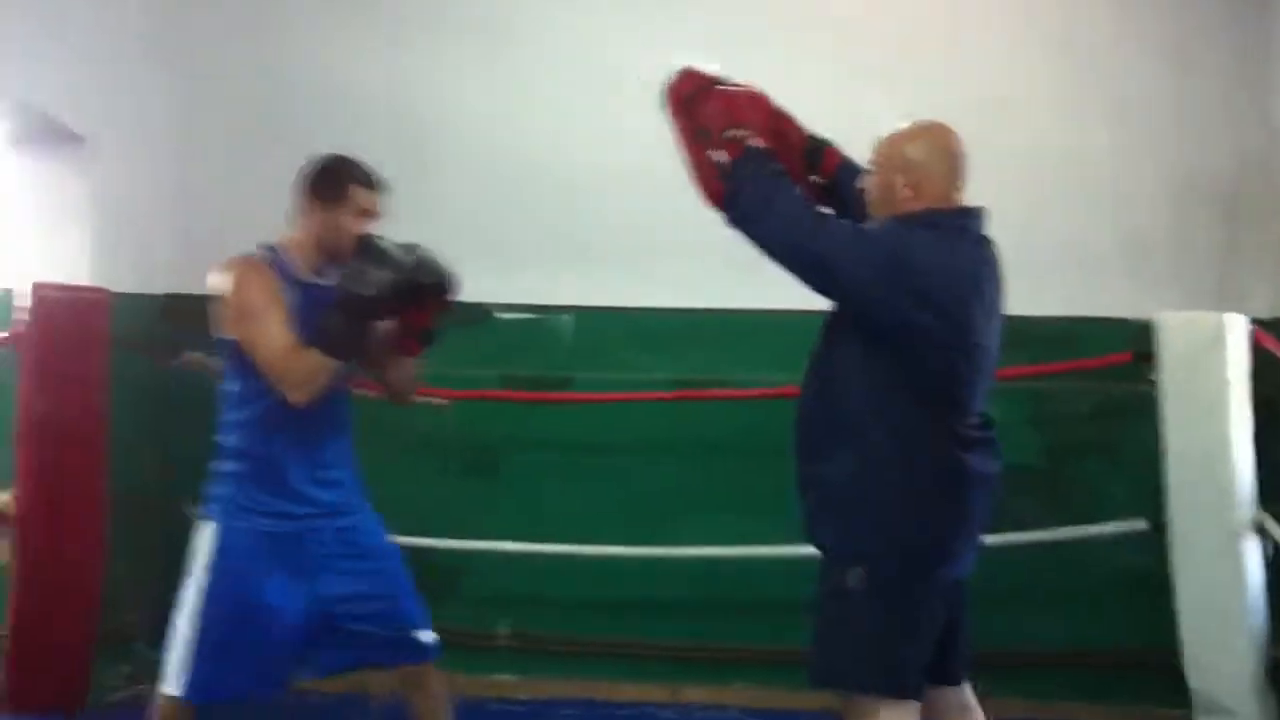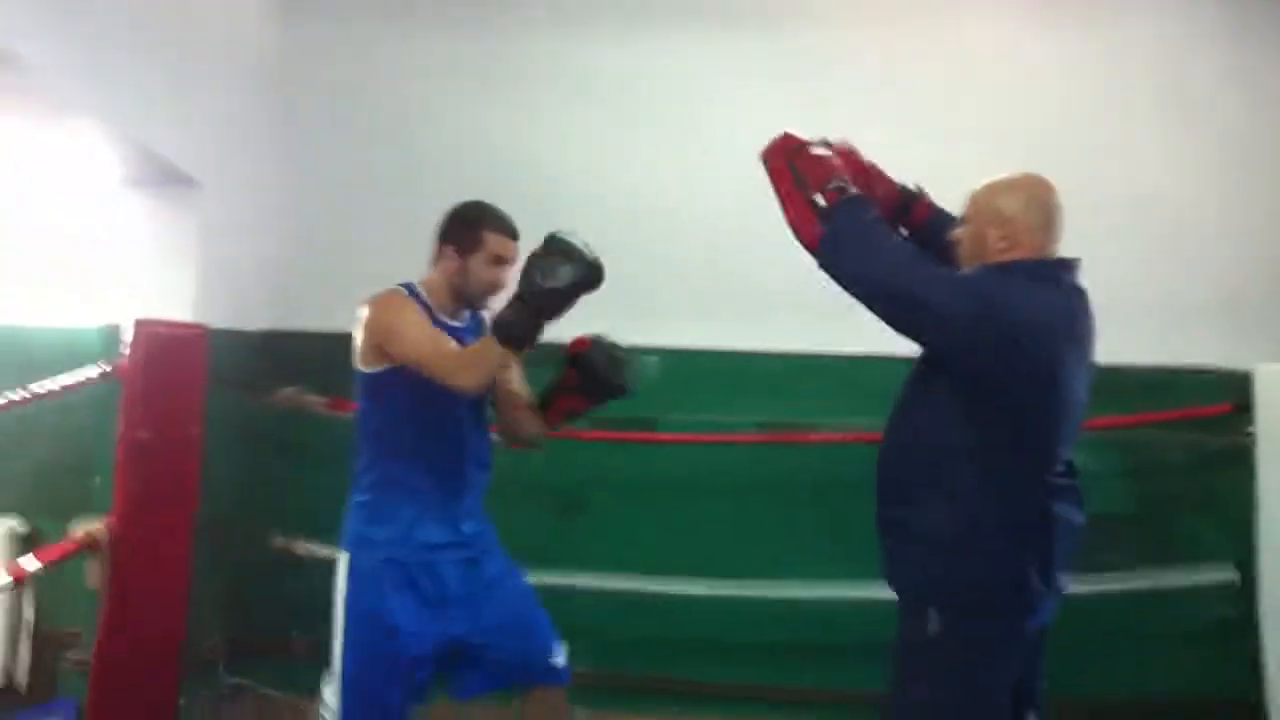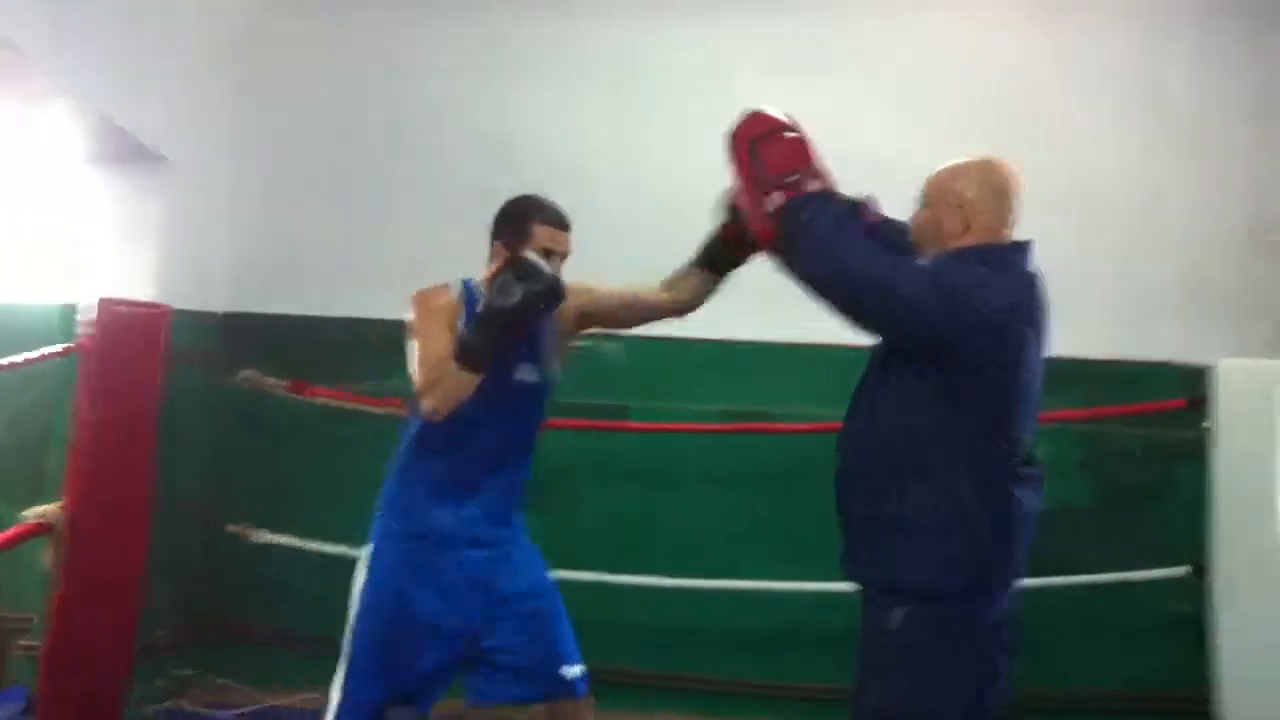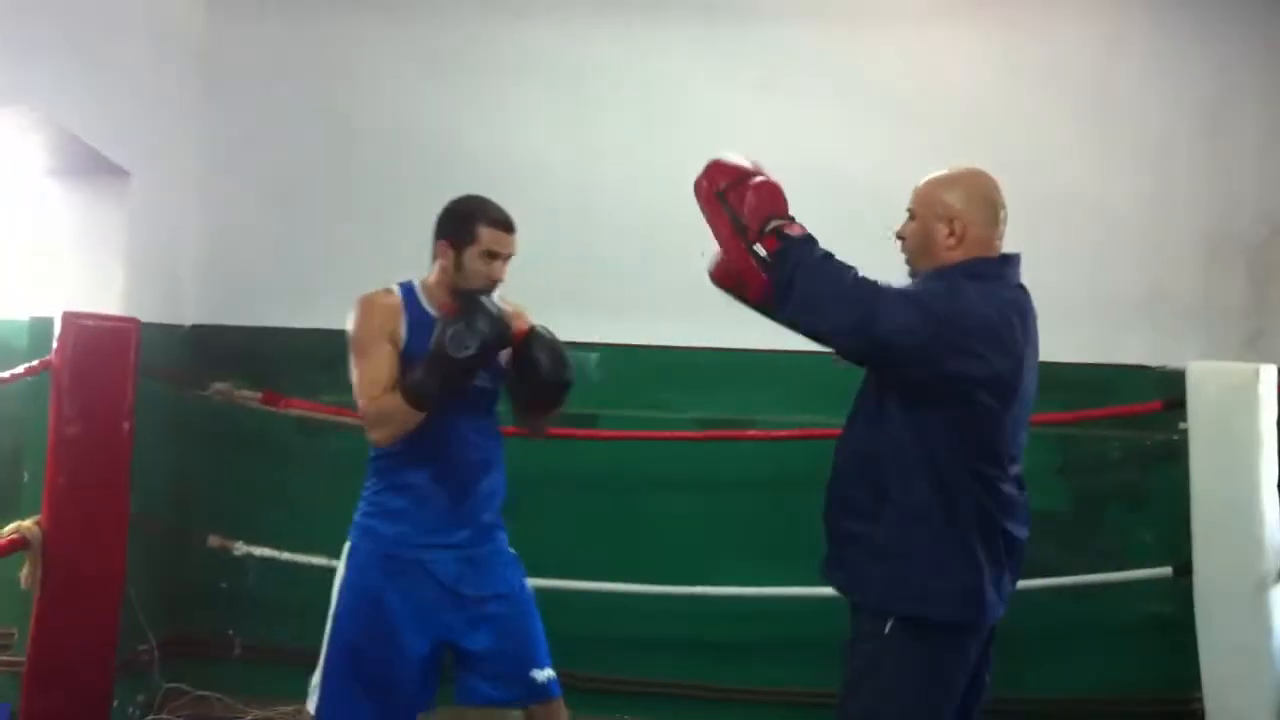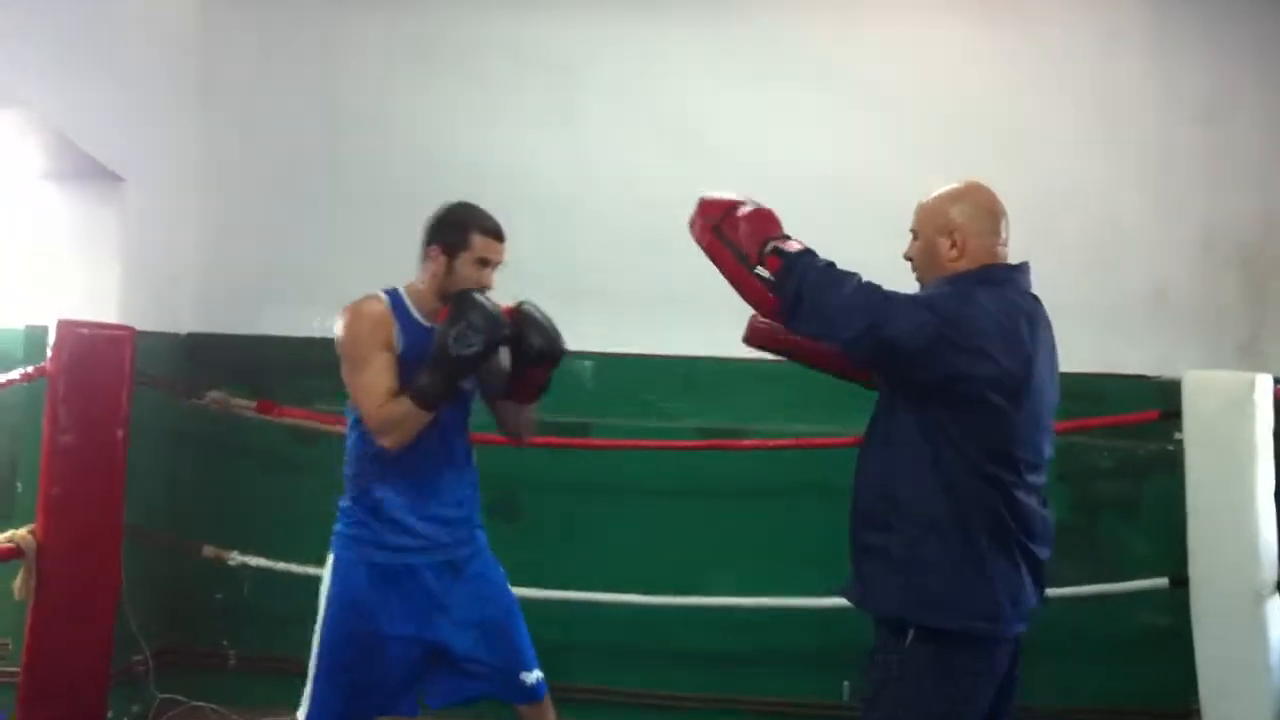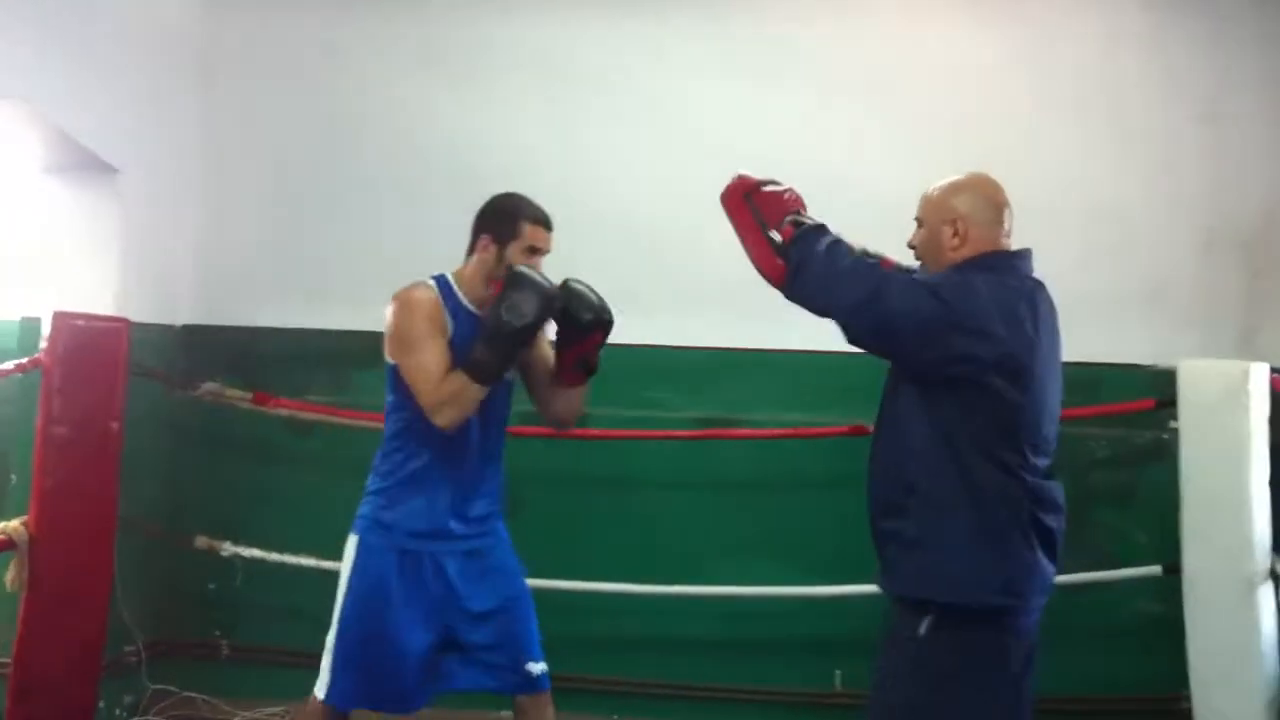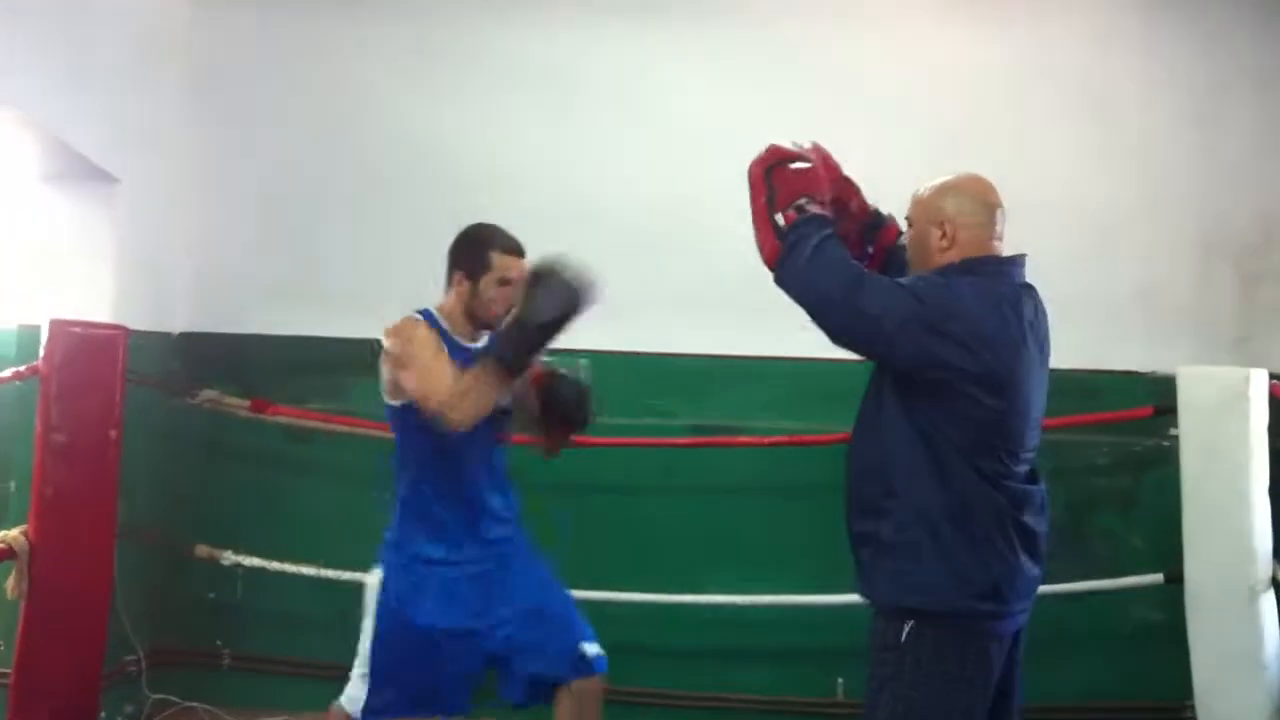
dt=0.3s
person 1, frame 1
left shoulder: (913, 262)
right shoulder: (956, 252)
left elbow: (799, 235)
right elbow: (857, 203)
left wrist: (743, 154)
right wrist: (808, 153)
left hip: (889, 519)
right hip: (925, 510)
person 1, frame 2
left shoulder: (1004, 312)
right shoulder: (1053, 301)
left elbow: (890, 275)
right elbow: (939, 265)
left wrist: (836, 195)
right wrist: (892, 198)
left hip: (969, 573)
right hip: (1012, 561)
person 1, frame 3
left shoulder: (965, 296)
right shoulder: (1000, 285)
left elbow: (855, 272)
right elbow: (889, 253)
left wrist: (794, 189)
right wrist: (823, 200)
left hip: (933, 562)
right hip: (966, 552)
person 1, frame 4
left shoulder: (962, 314)
right shoulder: (989, 303)
left elbow: (858, 316)
right elbow: (885, 323)
left wrist: (772, 229)
left hip: (920, 578)
right hip: (961, 569)
person 1, frame 5
left shoulder: (970, 320)
right shoulder: (1011, 313)
left elbow: (863, 319)
right elbow: (894, 340)
left wrist: (772, 250)
left hip: (942, 591)
right hip: (986, 582)
person 1, frame 6
left shoulder: (969, 307)
right shoulder: (1018, 299)
left elbow: (860, 298)
right elbow: (900, 299)
left wrist: (793, 230)
right wrist: (829, 244)
left hip: (958, 576)
right hip: (1003, 569)
person 1, frame 7
left shoulder: (955, 311)
right shoulder: (1009, 301)
left elbow: (842, 296)
right elbow: (904, 280)
left wrist: (800, 216)
right wrist: (855, 219)
left hip: (940, 586)
right hip: (991, 576)
person 2, frame 1
left shoulder: (350, 280)
right shoulder: (250, 278)
left elbow: (399, 384)
right elbow: (295, 384)
left wrist: (414, 317)
right wrist: (352, 312)
left hip: (337, 510)
right hip: (252, 515)
left knee: (416, 652)
person 2, frame 2
left shoulder: (484, 323)
right shoulder: (389, 312)
left elbow: (524, 430)
right elbow: (466, 374)
left wrist: (575, 390)
right wrist: (534, 306)
left hip: (465, 542)
right hip: (386, 544)
left knee: (545, 676)
person 2, frame 3
left shoulder: (562, 308)
right shoulder: (440, 305)
left elbow: (670, 299)
right elbow: (434, 400)
left wrist: (725, 249)
right wrist: (495, 325)
left hip: (495, 541)
right hip: (414, 535)
person 2, frame 4
left shoulder: (499, 321)
right shoulder: (382, 312)
left elbow: (531, 421)
right elbow: (378, 425)
left wrist: (540, 388)
right wrist: (442, 368)
left hip: (478, 542)
right hip: (391, 542)
person 2, frame 5
left shoulder: (480, 322)
right shoulder: (369, 319)
left elbow: (517, 427)
right elbow: (387, 430)
left wrist: (530, 372)
right wrist: (446, 367)
left hip: (458, 547)
right hip: (373, 550)
person 2, frame 6
left shoulder: (519, 315)
right shoulder: (417, 305)
left elbow: (562, 413)
right elbow: (442, 409)
left wrist: (580, 346)
right wrist: (502, 341)
left hip: (477, 534)
right hip: (395, 533)
person 2, frame 7
left shoulder: (503, 340)
right shoulder: (410, 340)
left elbow: (543, 439)
right elbow: (455, 413)
left wrist: (559, 411)
right wrist: (521, 339)
left hip: (500, 551)
right hip: (424, 558)
left knee: (583, 674)
